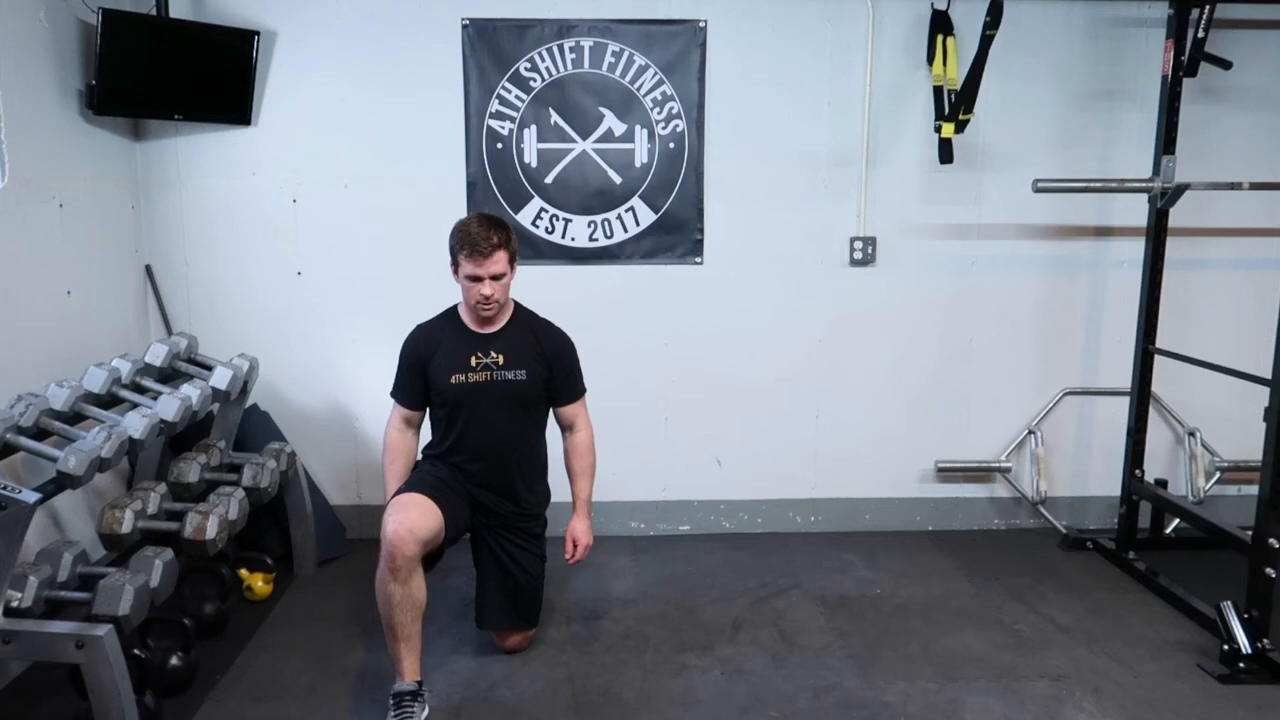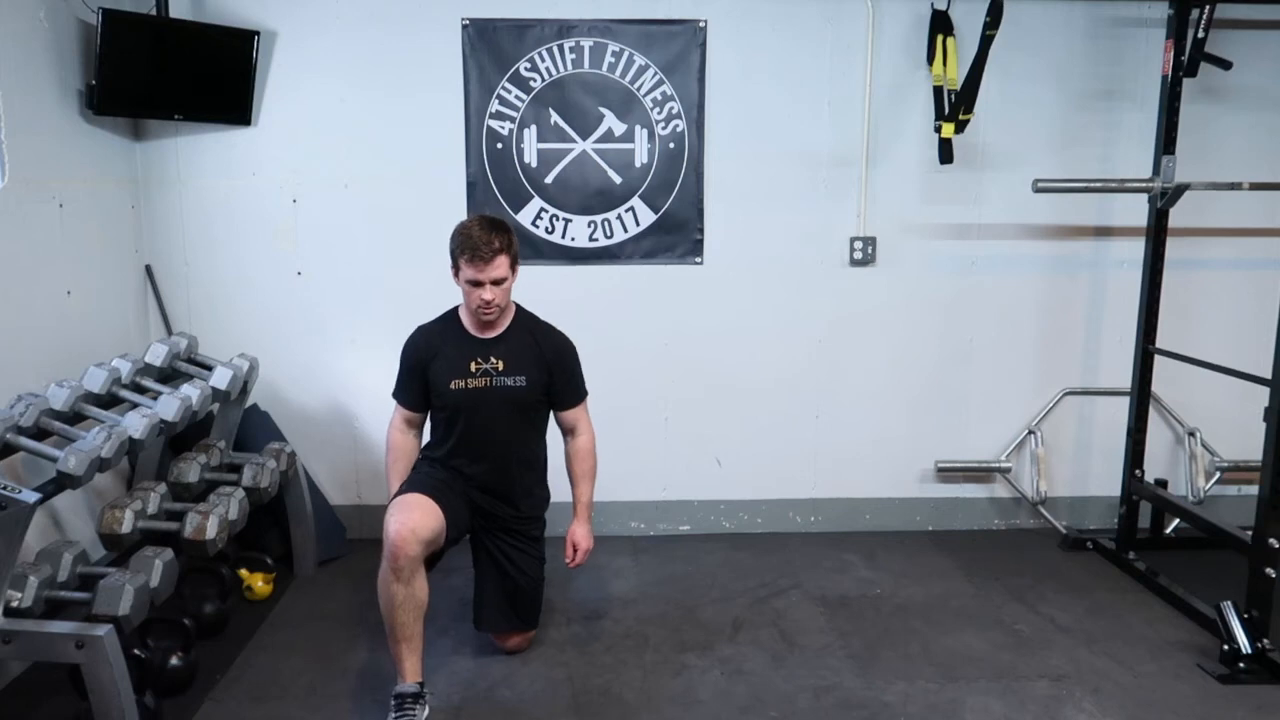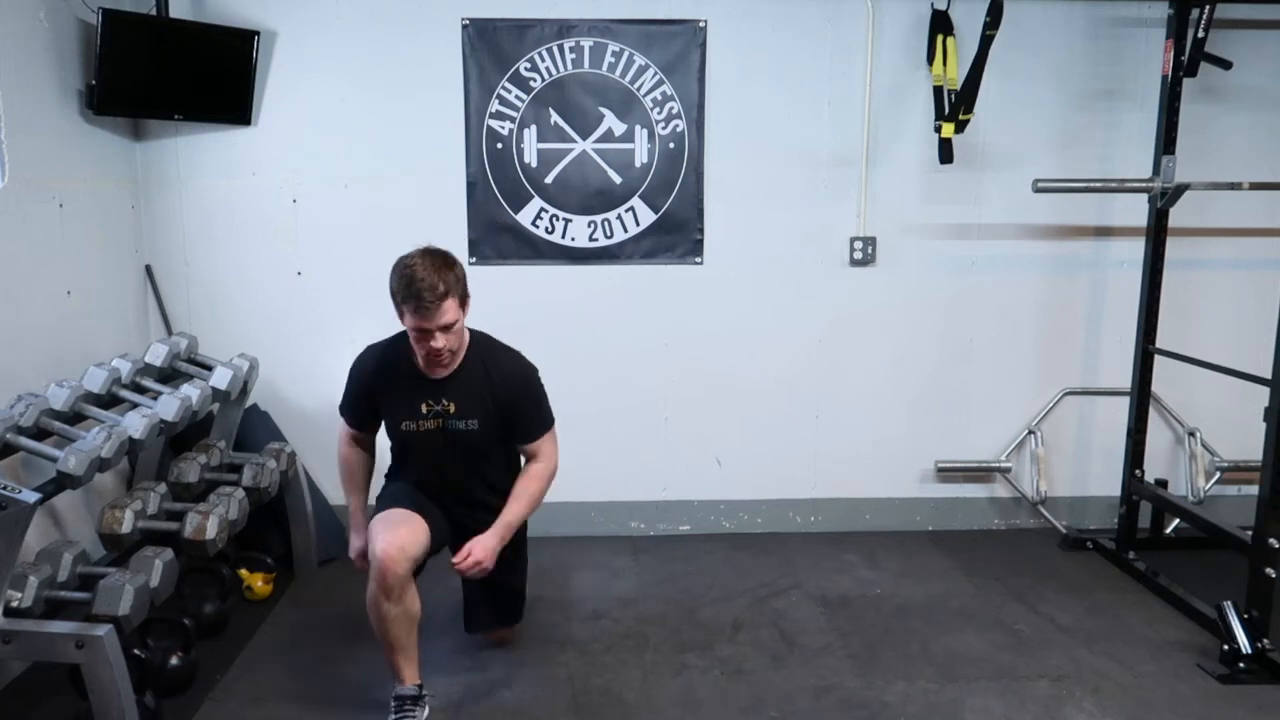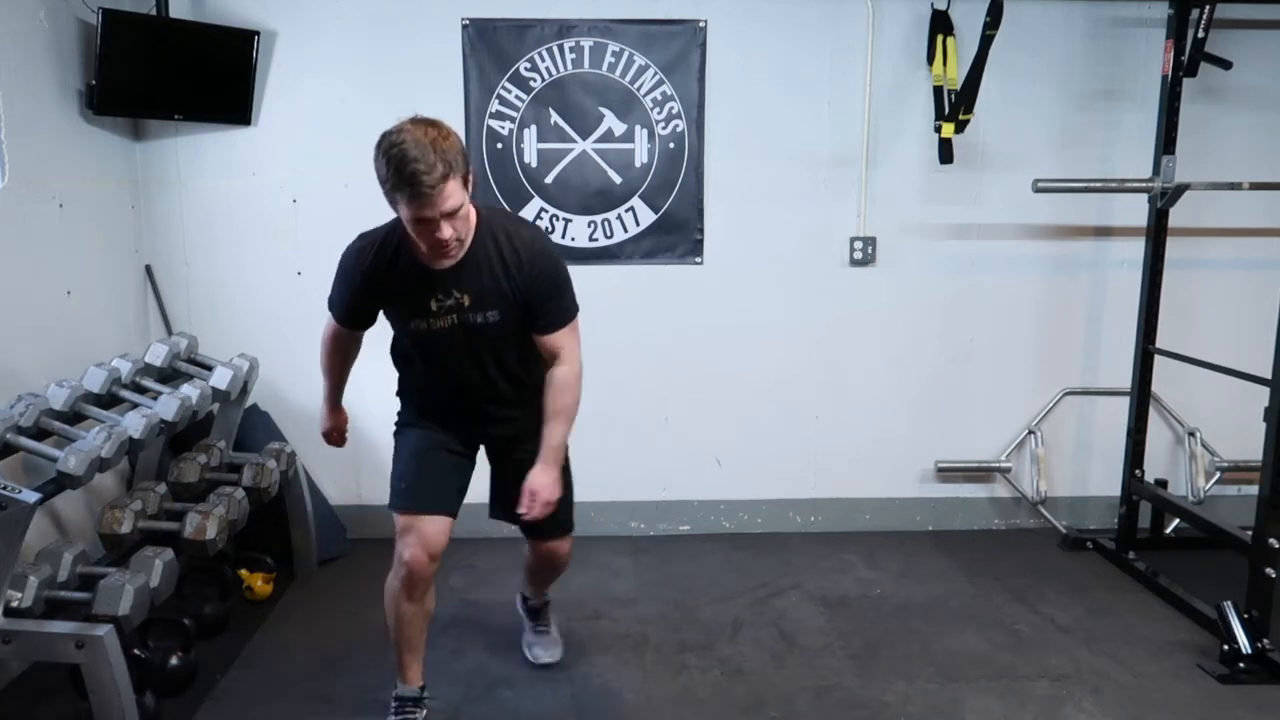
dt=0.5s
person 1, frame 1
left shoulder: (549, 342)
right shoulder: (426, 341)
left elbow: (576, 427)
right elbow: (403, 425)
left wrist: (581, 512)
right wrist: (393, 508)
left hip: (519, 499)
right hip: (446, 477)
left knee: (514, 638)
right knee: (397, 539)
left ankle: (490, 574)
person 1, frame 2
left shoulder: (550, 345)
right shoulder: (426, 343)
left elbow: (577, 431)
right elbow: (405, 427)
left wrist: (582, 517)
right wrist: (397, 506)
left hip: (518, 502)
right hip: (445, 479)
left knee: (513, 640)
right knee: (399, 538)
left ankle: (488, 569)
person 1, frame 3
left shoulder: (510, 372)
right shoulder: (374, 368)
left elbow: (543, 460)
right elbow: (355, 443)
left wrist: (496, 537)
right wrist: (359, 523)
left hip: (491, 507)
right hip: (415, 492)
left knee: (499, 632)
right knee: (388, 559)
person 1, frame 4
left shoulder: (526, 249)
right shoulder: (369, 261)
left elbow: (563, 360)
right elbow: (341, 335)
left wrist: (549, 461)
right wrist: (332, 406)
left hip: (517, 412)
right hip: (432, 418)
left knee: (553, 547)
right knee: (417, 557)
left ankle: (534, 602)
